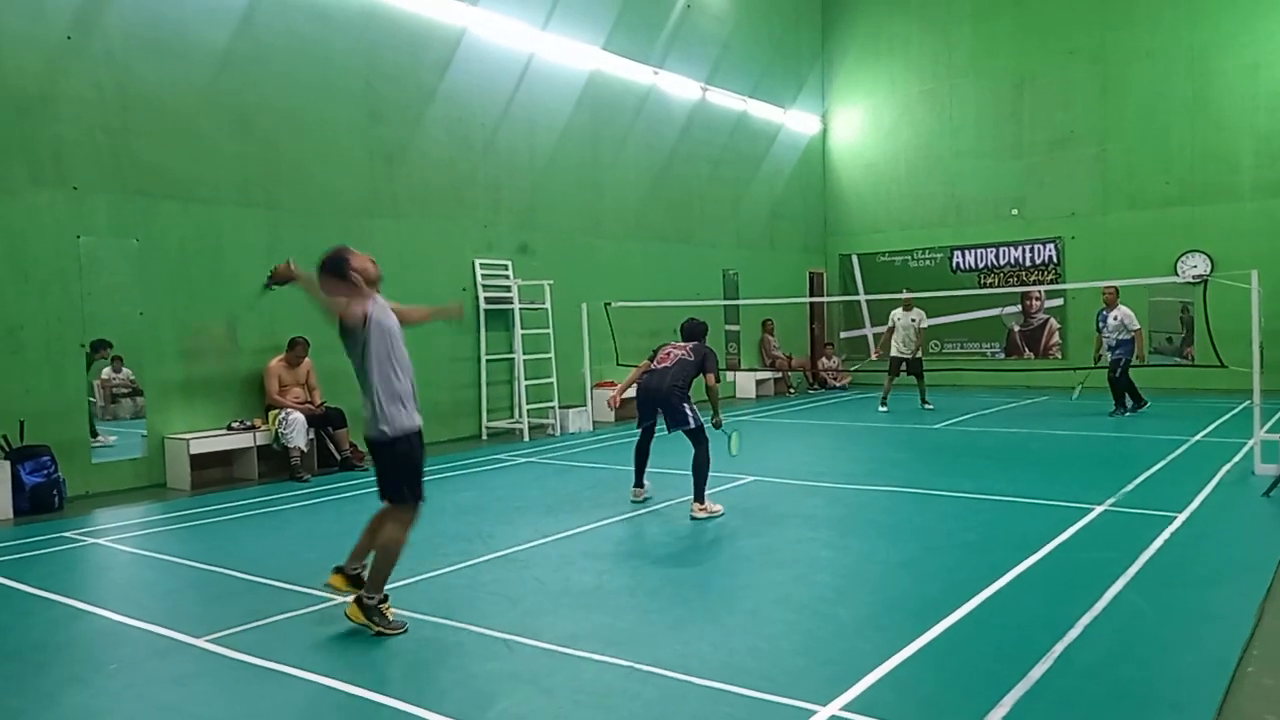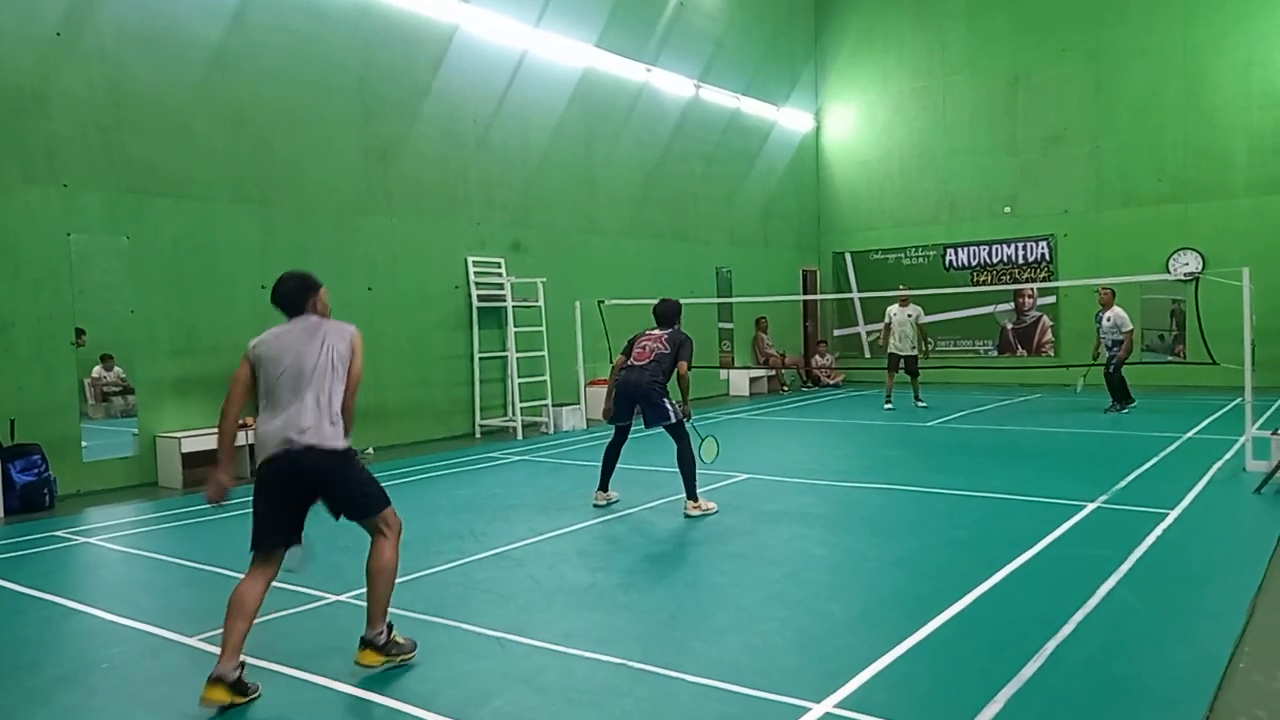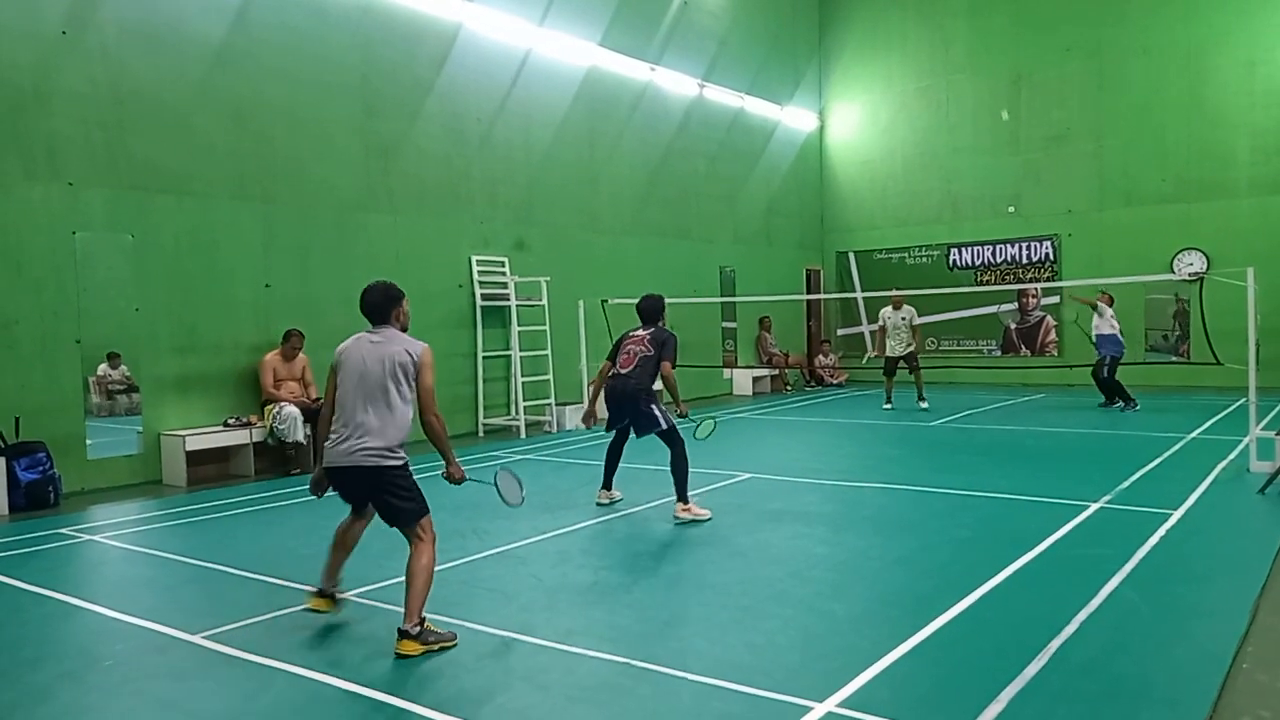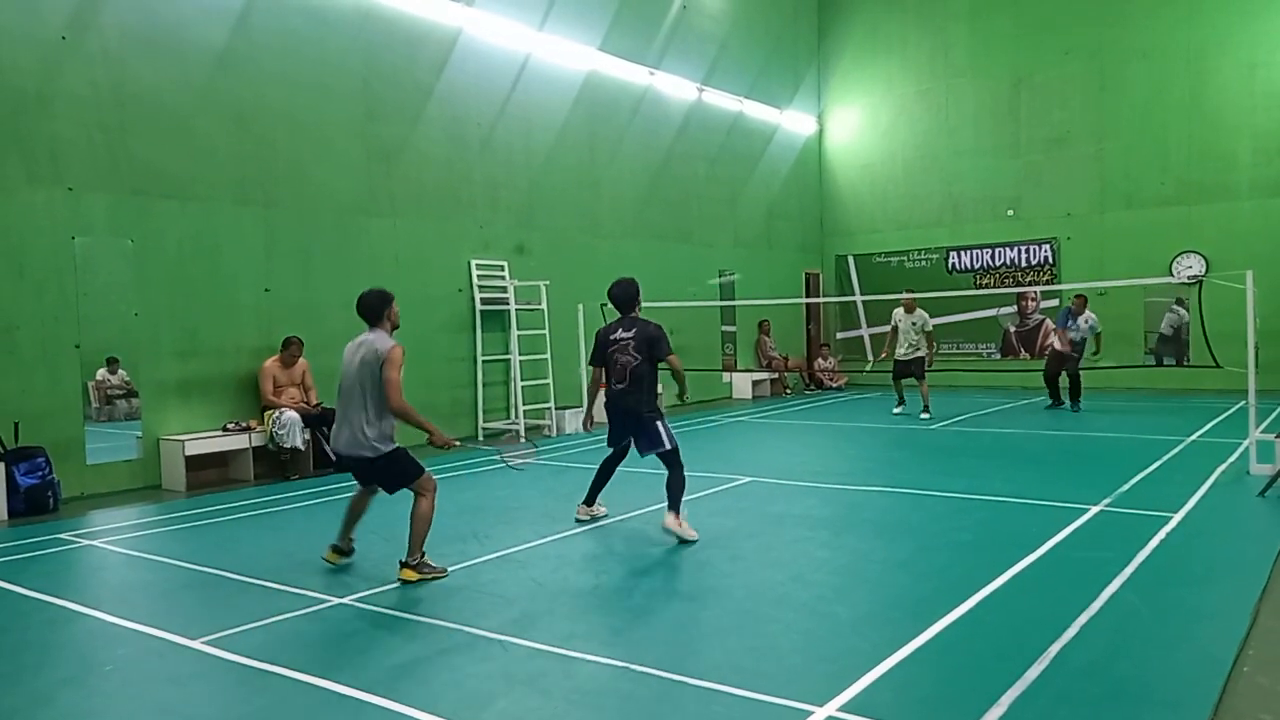
dt=0.5s
person 1, frame 1
left shoulder: (378, 305)
right shoulder: (354, 309)
left elbow: (407, 316)
right elbow: (345, 307)
left wrist: (443, 310)
right wrist: (297, 278)
left hip: (399, 424)
right hip: (395, 430)
left knee: (400, 510)
right knee: (403, 516)
left ankle: (350, 570)
right ankle: (370, 603)
person 1, frame 2
left shoulder: (259, 346)
right shoulder: (346, 334)
left elbow: (231, 410)
left wrist: (223, 468)
left hip: (276, 460)
right hip: (326, 452)
left knee: (262, 566)
right knee: (387, 526)
left ankle: (225, 675)
right ankle: (376, 639)
person 1, frame 3
left shoulder: (344, 350)
right shoulder: (417, 351)
left elbow: (327, 412)
right elbow: (429, 415)
left wrist: (321, 465)
right wrist: (451, 460)
left hip: (339, 462)
right hip: (383, 461)
left knee: (358, 515)
right knee: (422, 537)
left ankle: (326, 590)
right ankle: (412, 631)
person 1, frame 4
left shoulder: (353, 346)
right shoulder: (390, 349)
right elbow: (394, 404)
right wrist: (432, 431)
left hip: (344, 443)
right hip: (373, 446)
left knee: (370, 486)
right knee: (426, 487)
left ankle: (341, 546)
right ankle: (413, 563)
person 2, frame 1
left shoulder: (665, 347)
right shoulder: (706, 352)
left elbow: (641, 369)
right elbow: (710, 383)
left wrist: (619, 391)
right wrist: (716, 414)
left hip: (646, 388)
right hip: (671, 391)
left knee: (647, 433)
right knee: (701, 442)
left ankle: (638, 488)
right ankle: (699, 504)
person 2, frame 2
left shoulder: (640, 336)
right shoulder: (681, 338)
left elbow: (616, 366)
right elbow: (682, 371)
left wrist: (608, 401)
right wrist: (685, 403)
left hip: (623, 383)
right hip: (650, 386)
left knee: (619, 437)
right knee: (682, 439)
left ankle: (602, 492)
right ankle: (693, 502)
person 2, frame 3
left shoulder: (626, 336)
right shoulder: (666, 336)
left elbow: (604, 371)
right elbow: (666, 372)
left wrist: (591, 405)
right wrist: (679, 404)
left hip: (613, 390)
right hip: (637, 392)
left knee: (619, 437)
right knee: (676, 443)
left ankle: (606, 491)
right ankle: (683, 504)
person 2, frame 4
left shoulder: (603, 334)
right shoulder: (650, 330)
left elbow: (596, 377)
right elbow: (675, 366)
left wrist: (589, 411)
right wrist: (682, 390)
left hip: (615, 406)
right hip: (643, 409)
left knee: (617, 454)
right knee: (674, 464)
left ankle: (586, 506)
right ankle: (673, 516)
